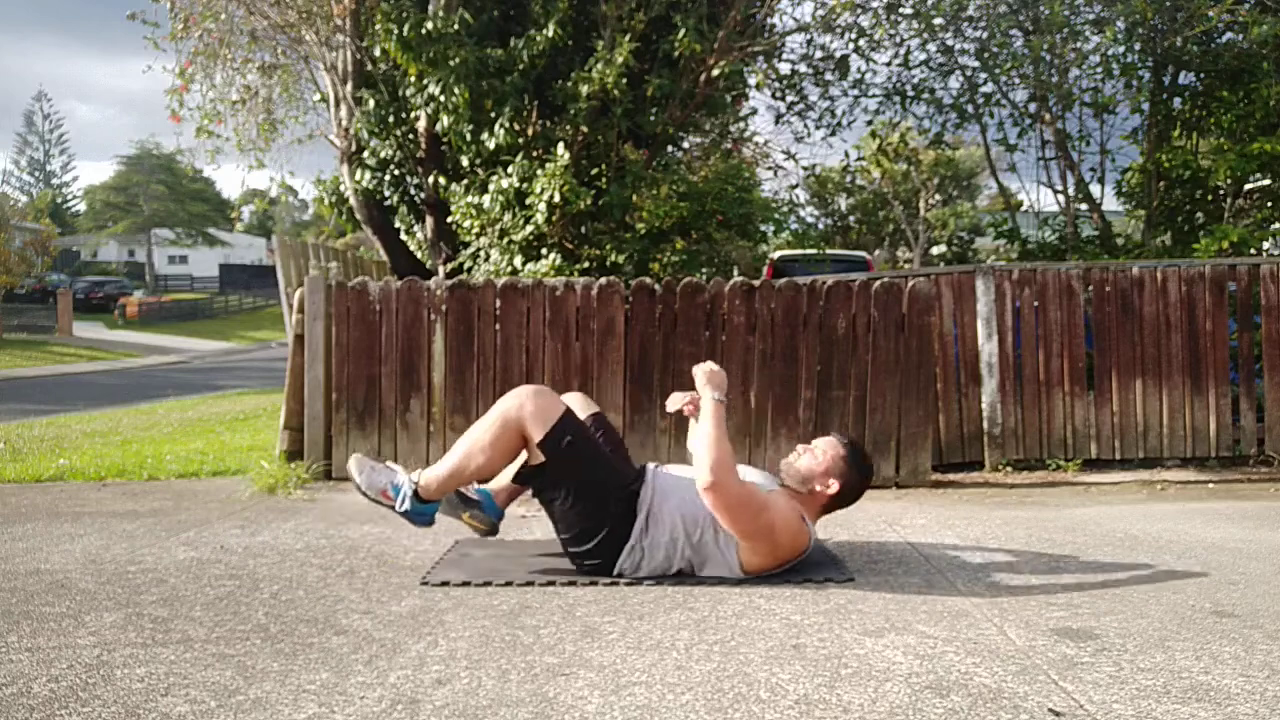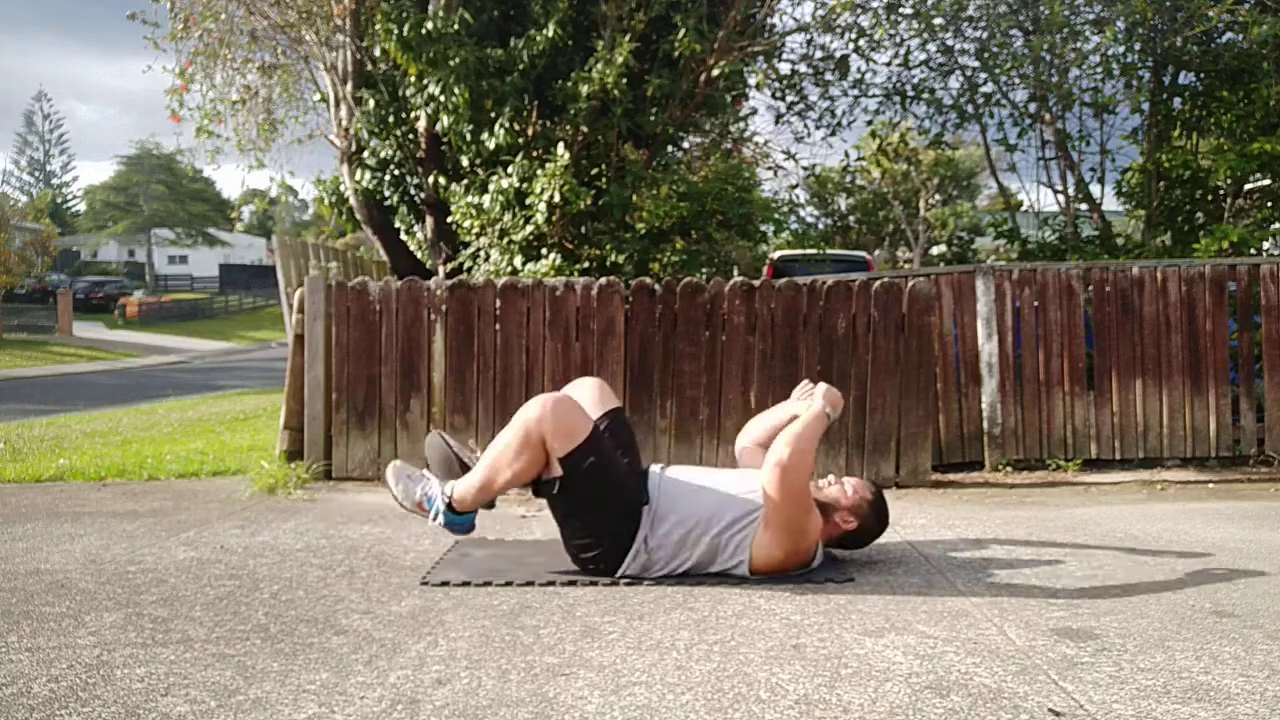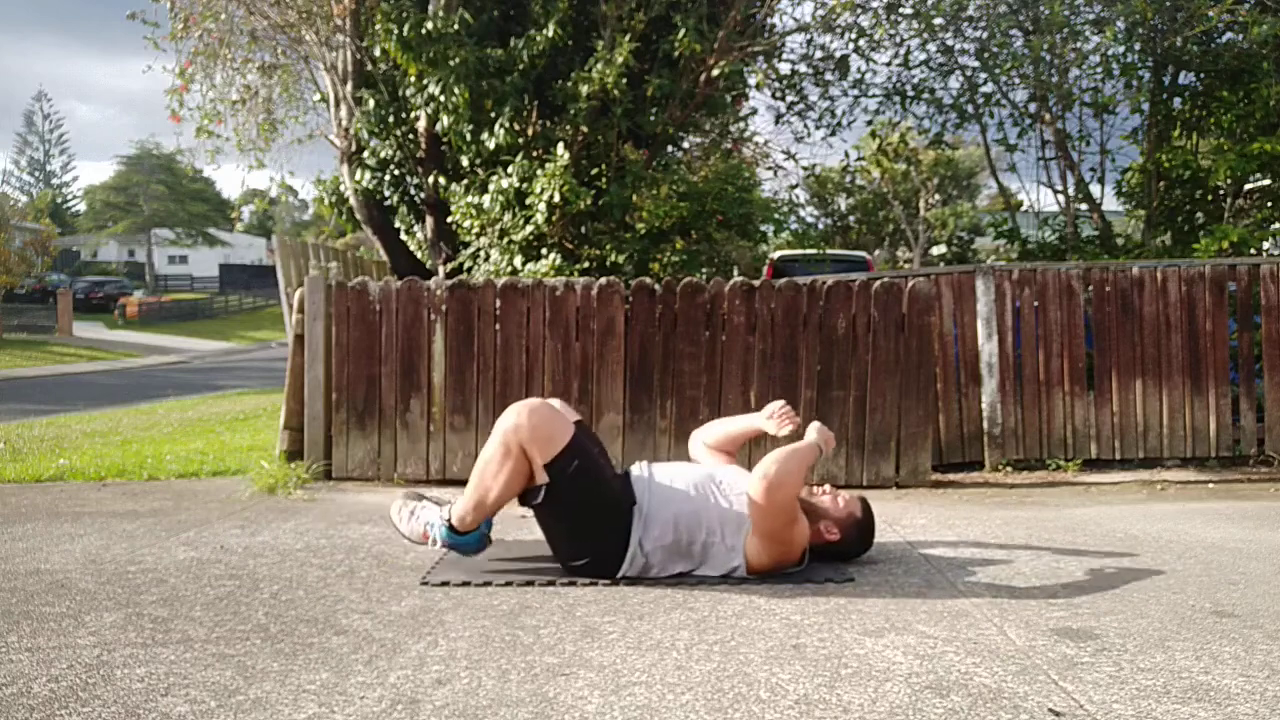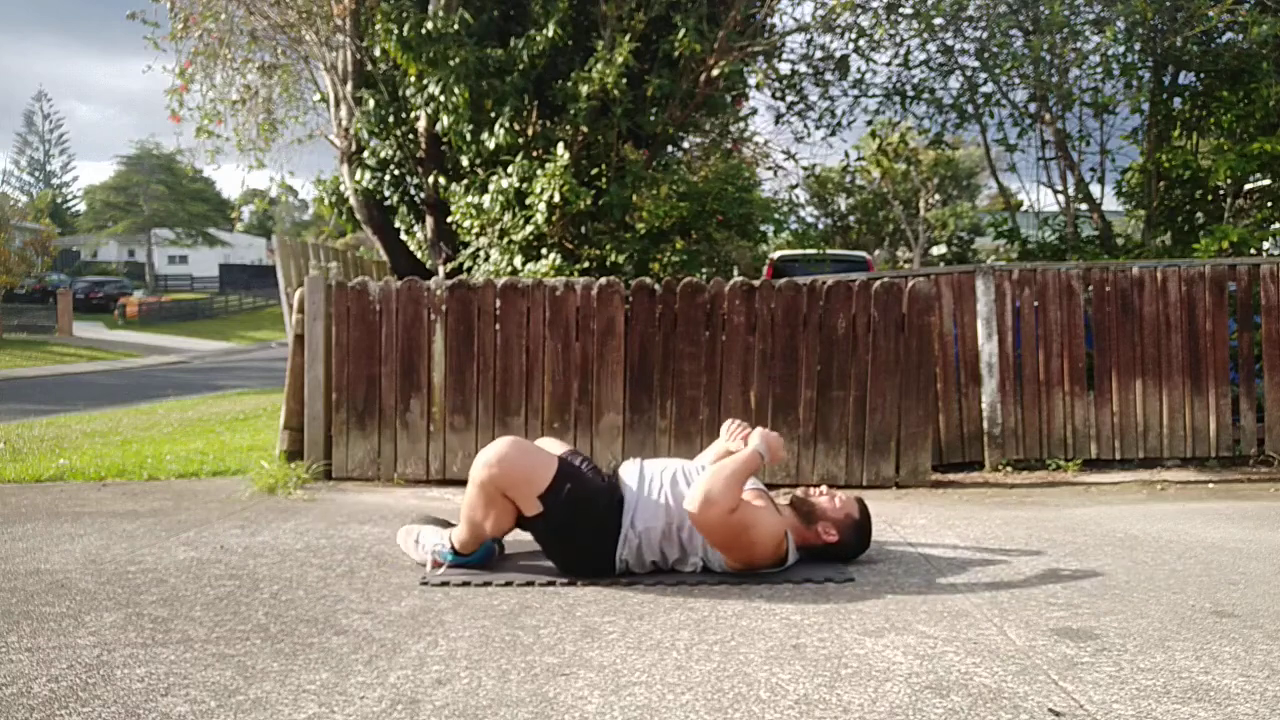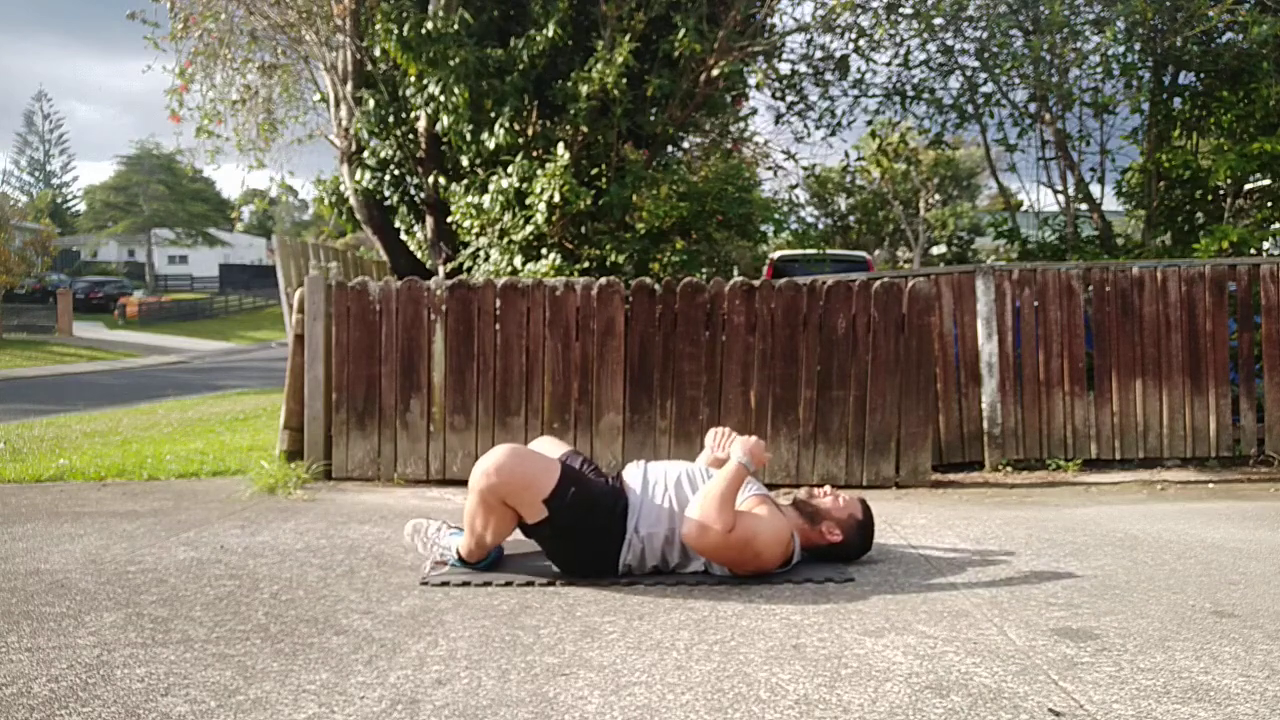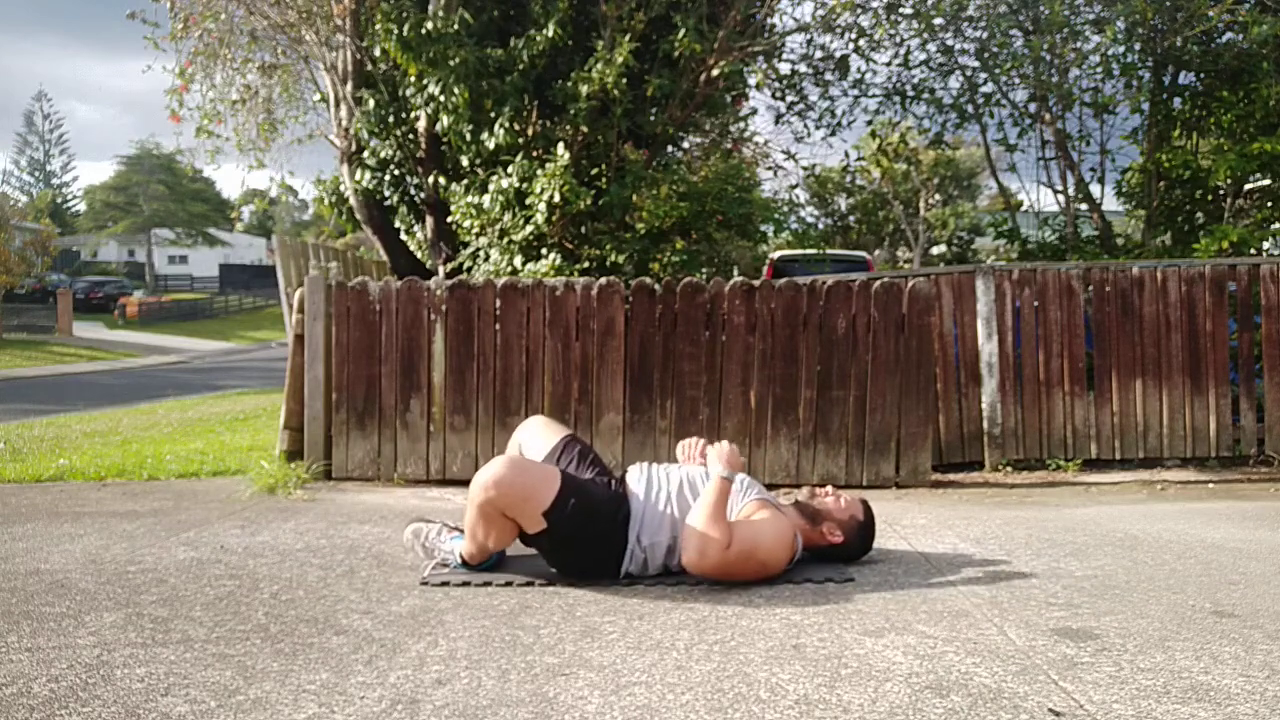
dt=0.3s
person 1, frame 1
left shoulder: (785, 533)
right shoulder: (778, 501)
left elbow: (711, 480)
right elbow: (720, 469)
left wrist: (713, 395)
right wrist: (700, 413)
left hip: (610, 533)
right hip: (630, 496)
left knee: (527, 402)
right knee: (566, 406)
left ankle: (418, 495)
right ankle: (485, 504)
person 1, frame 2
left shoulder: (799, 538)
right shoulder: (783, 499)
left elbow: (778, 470)
right elbow: (749, 443)
left wrist: (823, 411)
right wrist: (797, 406)
left hip: (618, 537)
right hip: (636, 491)
left knee: (547, 412)
right knee: (586, 389)
left ankle: (455, 503)
right ankle: (487, 476)
person 1, frame 3
left shoulder: (786, 538)
right shoulder: (768, 504)
left elbow: (765, 487)
right elbow: (702, 443)
left wrist: (813, 448)
right wrist: (760, 420)
left hip: (607, 537)
right hip: (620, 501)
left knee: (526, 418)
right knee: (549, 413)
left ankle: (458, 527)
right ankle: (469, 509)
person 1, frame 4
left shoulder: (767, 536)
right shoulder: (763, 509)
left elbow: (703, 505)
right elbow: (692, 482)
left wrist: (757, 453)
right wrist: (726, 445)
left hip: (603, 534)
right hip: (613, 497)
left knee: (501, 459)
right knee: (540, 449)
left ankle: (462, 548)
right ankle: (480, 531)
person 1, frame 5
left shoulder: (776, 538)
right shoulder: (770, 512)
left elbow: (702, 532)
left wrist: (743, 463)
right wrist: (716, 457)
left hip: (609, 533)
right hip: (616, 497)
left knee: (501, 465)
right knee: (542, 447)
left ankle: (469, 553)
right ankle: (481, 533)
person 1, frame 6
left shoulder: (778, 540)
right shoulder: (769, 511)
left elbow: (701, 553)
left wrist: (722, 472)
right wrist: (697, 465)
left hip: (610, 537)
right hip: (616, 494)
left knee: (499, 479)
right knee: (534, 429)
left ankle: (472, 554)
right ankle: (484, 530)
